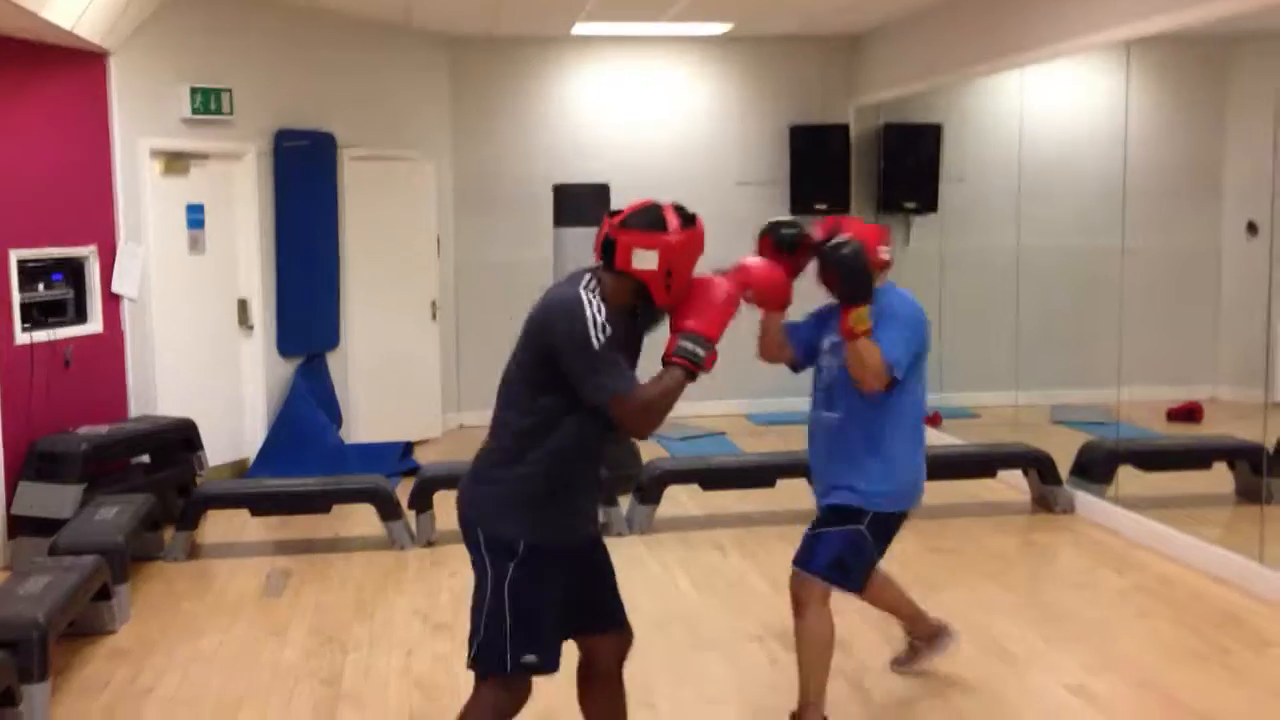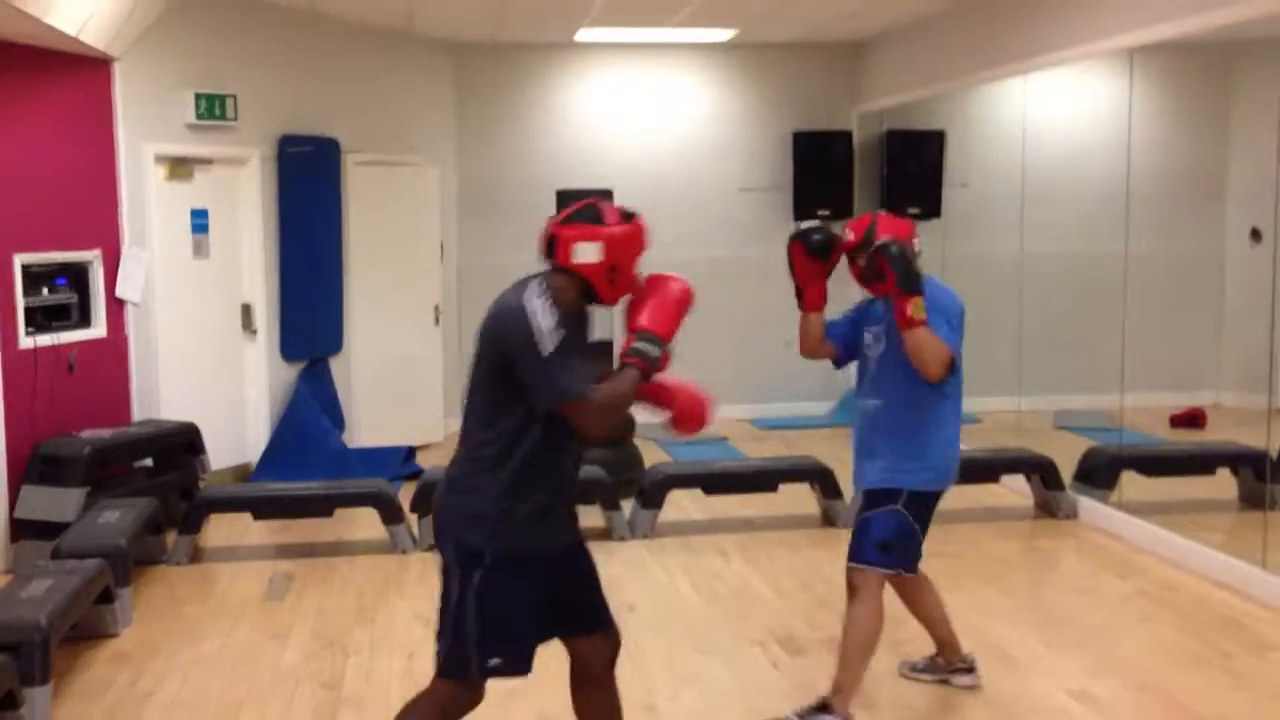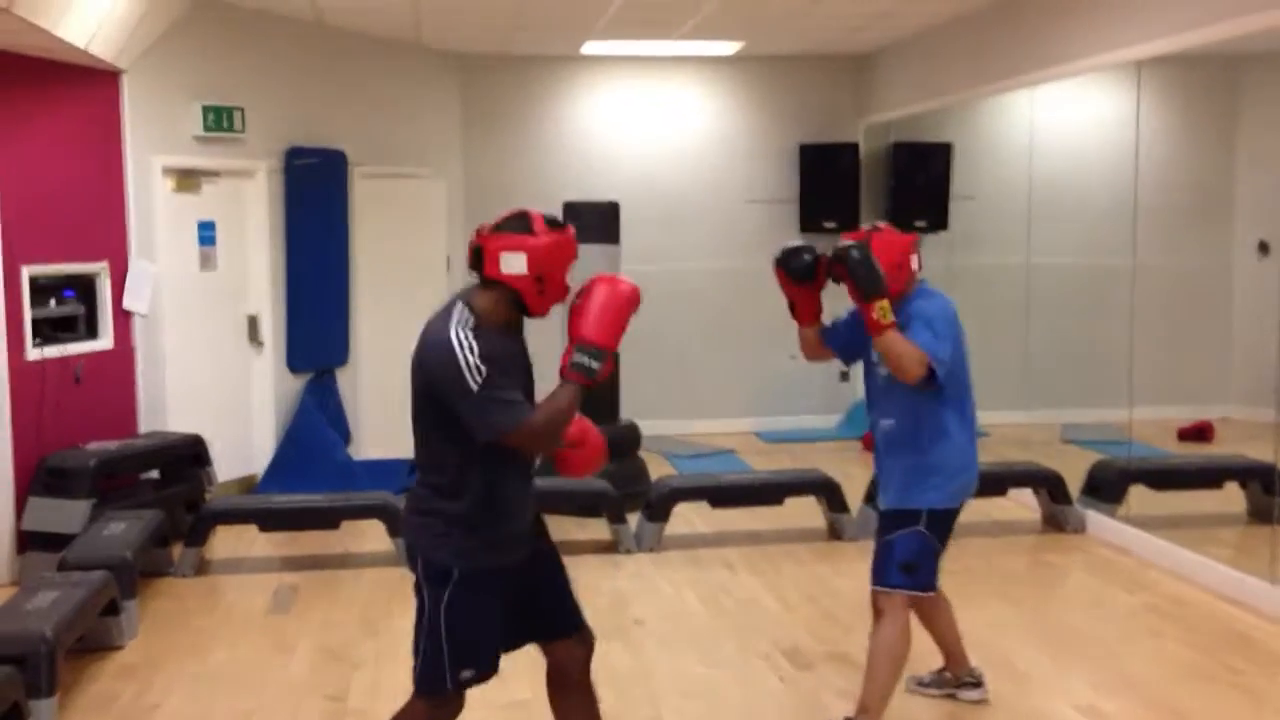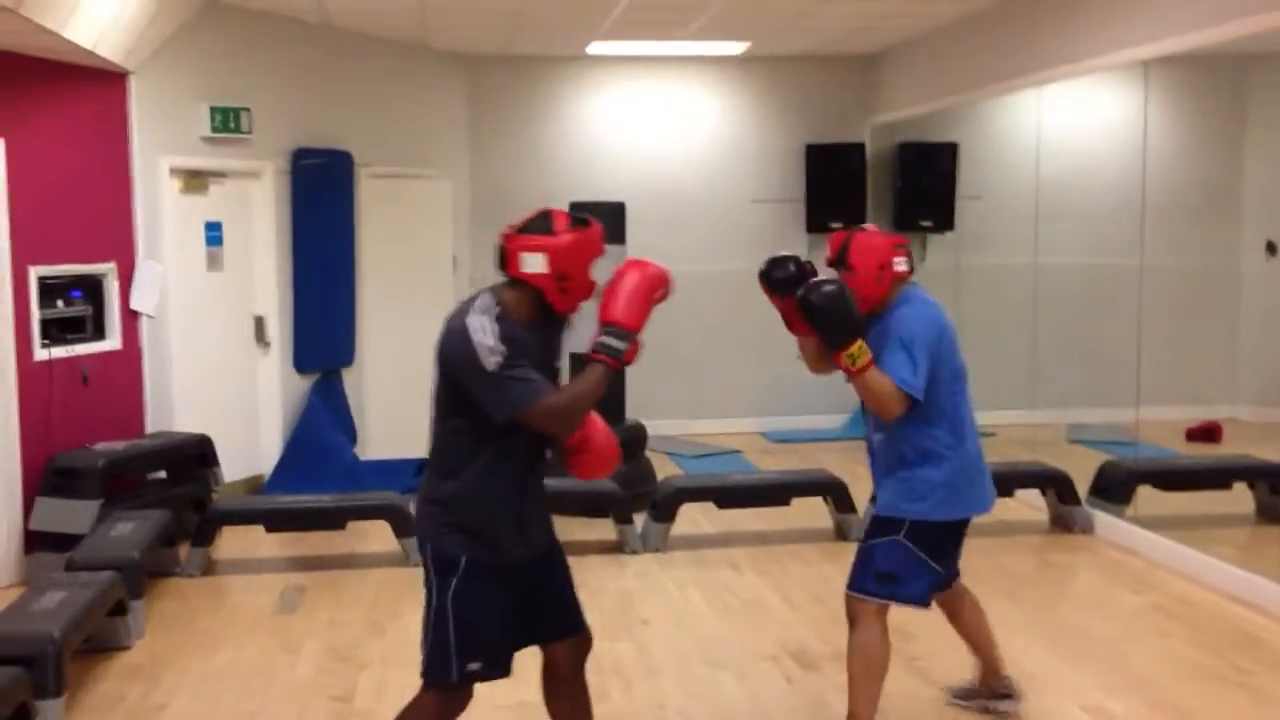
dt=0.3s
person 1, frame 1
left shoulder: (617, 297)
right shoulder: (579, 311)
left elbow: (670, 304)
right elbow: (637, 418)
left wrist: (740, 281)
right wrist: (692, 347)
left hip: (565, 514)
right hip: (516, 519)
left knee: (607, 646)
person 1, frame 2
left shoulder: (562, 306)
right shoulder: (526, 315)
right elbow: (593, 417)
left wrist: (653, 387)
right wrist: (646, 345)
left hip: (542, 521)
right hip: (488, 529)
left knee: (598, 648)
person 1, frame 3
left shoulder: (502, 319)
right shoulder: (453, 344)
right elbow: (534, 438)
left wrist: (563, 425)
right wrist: (588, 355)
left hip: (516, 530)
right hip: (457, 547)
left knee: (572, 651)
person 1, frame 4
left shoulder: (542, 317)
right shoulder: (477, 332)
right elbow: (554, 418)
left wrist: (578, 419)
right wrist: (616, 338)
left hip: (525, 528)
right hip: (467, 540)
left knee: (569, 651)
person 2, frame 1
left shoulder: (901, 313)
right shoulder: (834, 315)
left elbow: (870, 378)
right elbow: (775, 352)
left wrist: (854, 307)
left hip: (874, 482)
right hip: (845, 476)
left knee: (809, 587)
right knee: (852, 574)
right ankle: (927, 628)
person 2, frame 2
left shoulder: (937, 301)
right shoulder: (871, 309)
left elbow: (934, 365)
right elbow: (814, 348)
left wrist: (907, 299)
right wrist: (810, 286)
left hip: (913, 466)
right hip: (884, 462)
left knee: (864, 577)
right knee: (897, 568)
right ankle: (955, 659)
person 2, frame 3
left shoulder: (930, 310)
right shoulder: (883, 310)
left elbow: (911, 370)
right elbow: (817, 349)
left wrist: (872, 303)
right wrist: (803, 299)
left hip: (930, 475)
right hip: (909, 472)
left knee: (892, 598)
right knee: (916, 581)
right ankle: (961, 673)
person 2, frame 4
left shoulder: (912, 320)
right shoulder: (882, 315)
left elbow: (890, 405)
right elbow: (821, 362)
left wrist: (849, 340)
right wrist: (797, 312)
left hip: (926, 486)
right hip: (938, 478)
left knee: (865, 604)
right knee: (941, 584)
